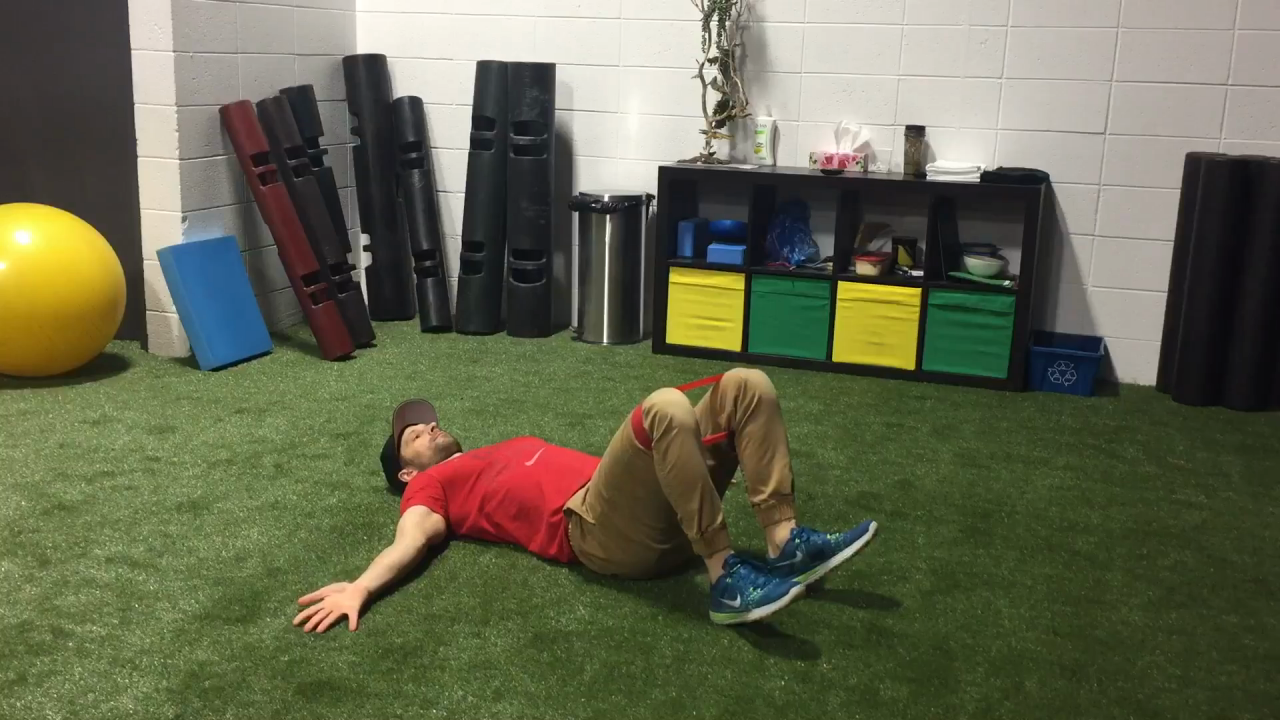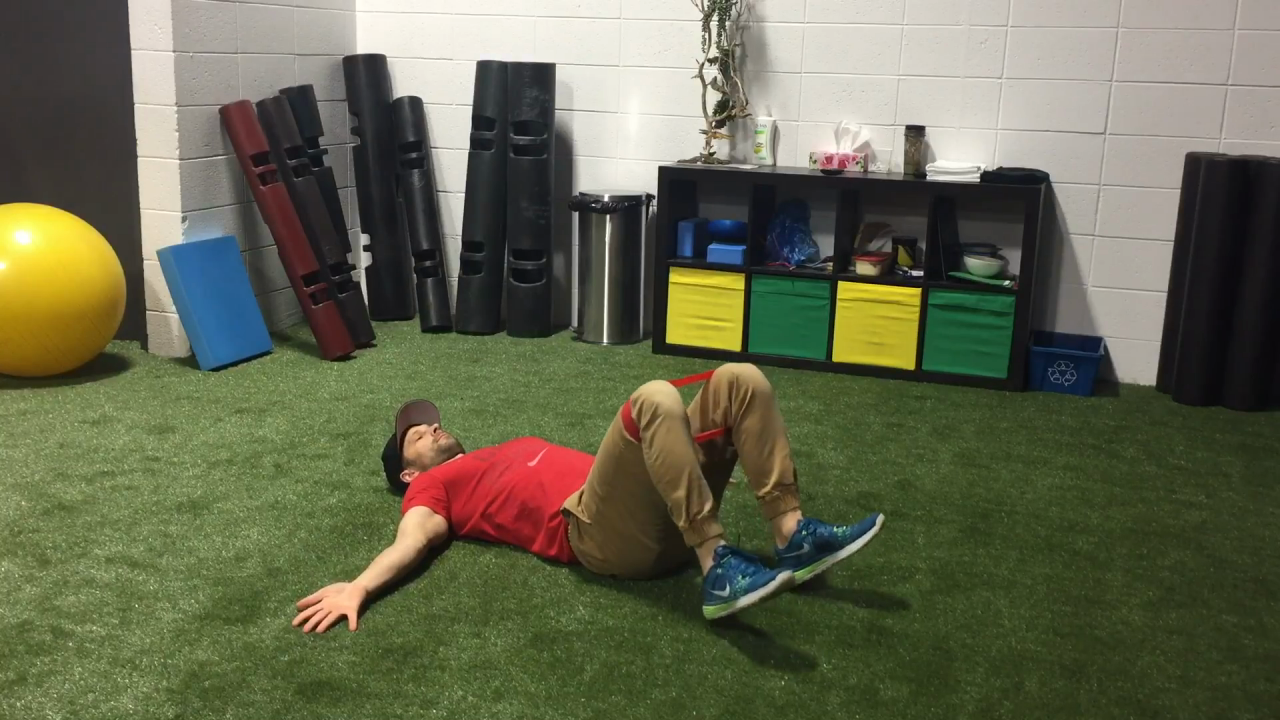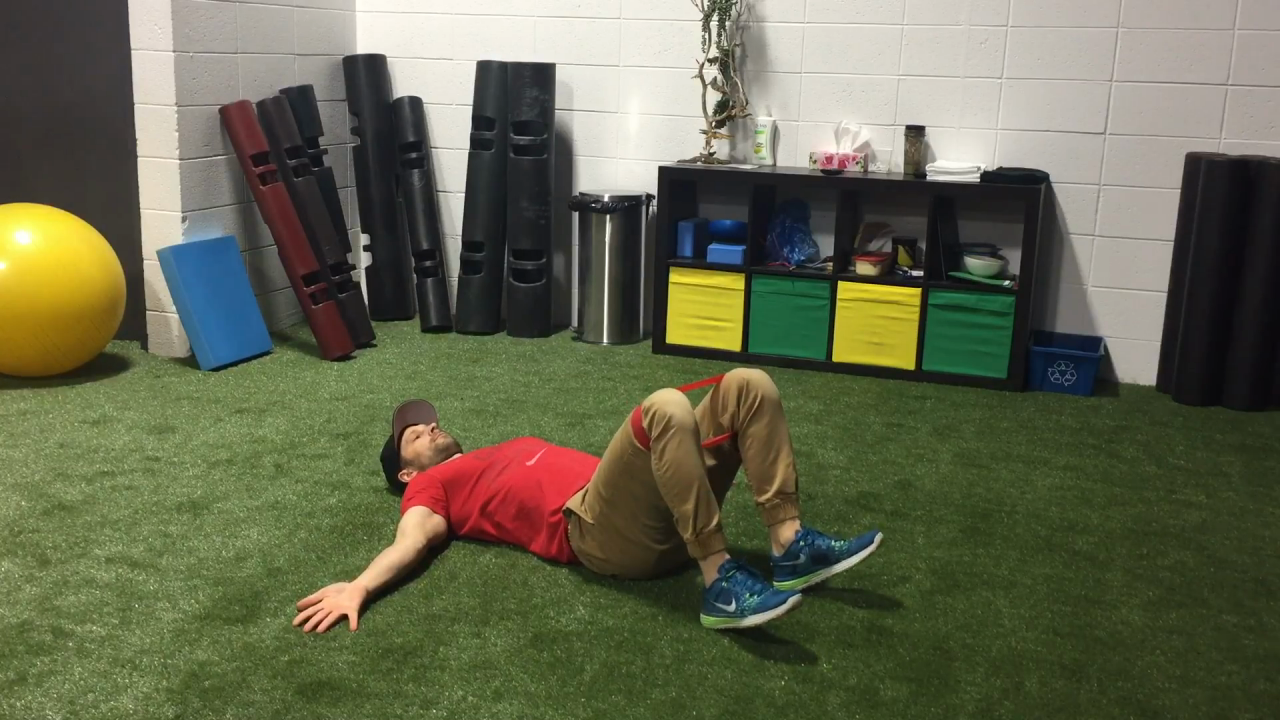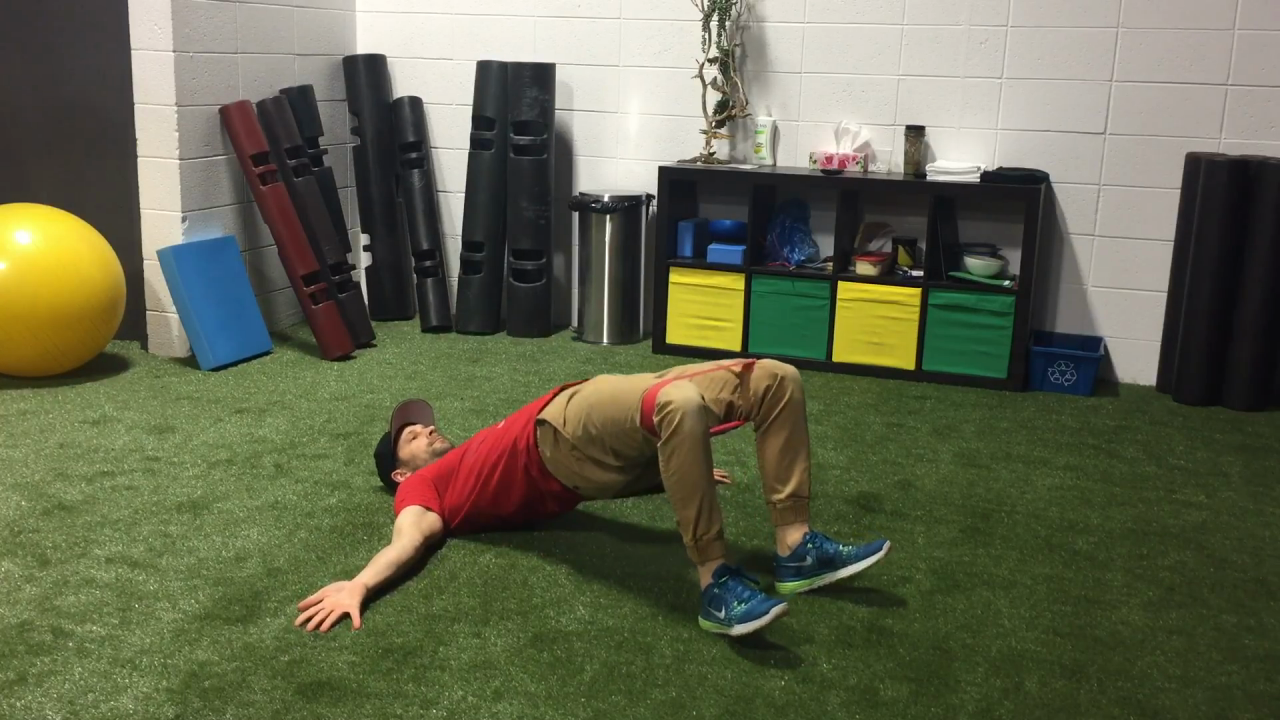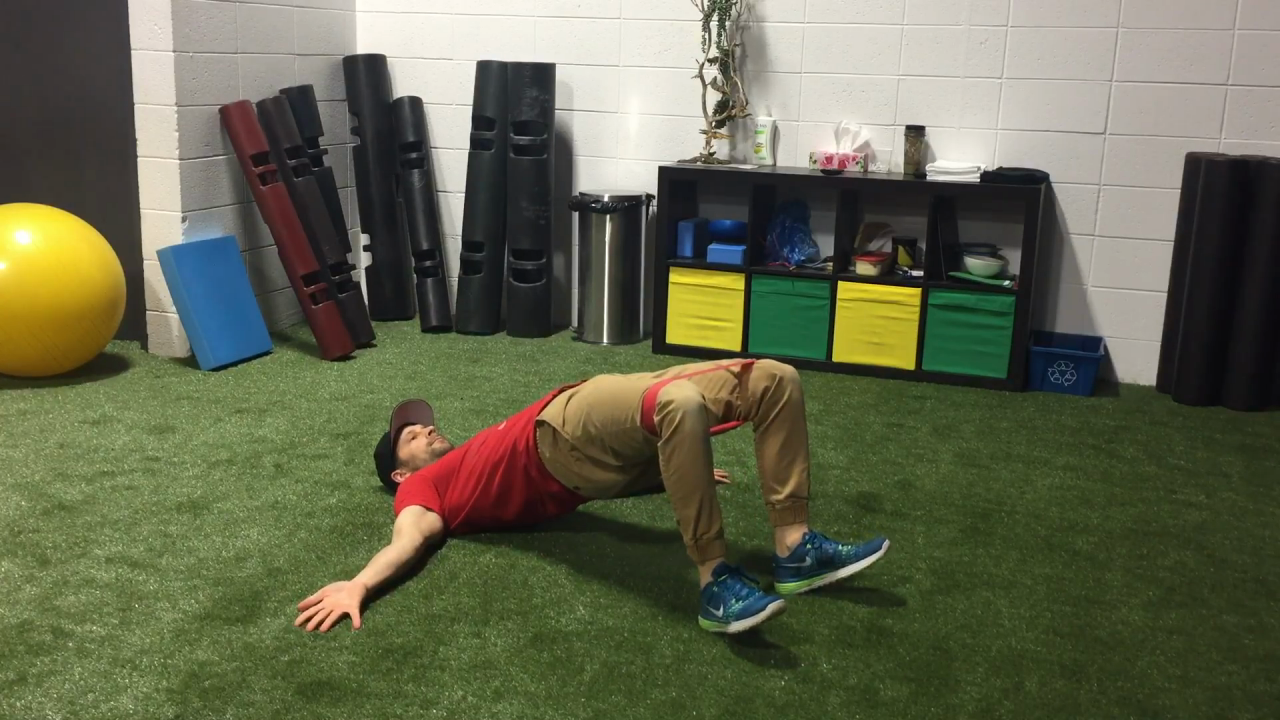
dt=1s
person 1, frame 1
left shoulder: (509, 449)
right shoulder: (431, 486)
right elbow: (411, 541)
right wrist: (358, 587)
left hip: (665, 515)
right hip: (601, 530)
left knee: (747, 385)
right knee: (668, 406)
left ankle: (785, 545)
right ankle: (728, 577)
person 1, frame 2
left shoulder: (510, 451)
right shoulder: (432, 487)
right elbow: (411, 544)
right wrist: (356, 588)
left hip: (664, 514)
right hip: (602, 531)
left knee: (740, 380)
right knee: (656, 397)
left ankle: (793, 539)
right ankle: (717, 568)
person 1, frame 3
left shoulder: (509, 450)
right shoulder: (432, 487)
right elbow: (411, 543)
left wrist: (676, 463)
right wrist: (356, 588)
left hip: (665, 513)
right hip: (600, 530)
left knee: (747, 385)
right knee: (667, 406)
left ankle: (790, 547)
right ankle: (721, 582)
person 1, frame 4
left shoulder: (480, 460)
right shoulder: (421, 487)
right elbow: (408, 541)
left wrist: (678, 466)
right wrist: (354, 586)
left hip: (606, 431)
right hip: (561, 430)
left knee: (776, 380)
right knee: (681, 405)
left ankle: (796, 549)
right ankle: (717, 585)
person 1, frame 5
left shoulder: (479, 458)
right shoulder: (420, 488)
right elbow: (410, 538)
left wrist: (680, 467)
right wrist: (356, 585)
left hip: (605, 439)
left knee: (775, 380)
right knee: (682, 403)
left ankle: (794, 549)
right ankle: (716, 583)
